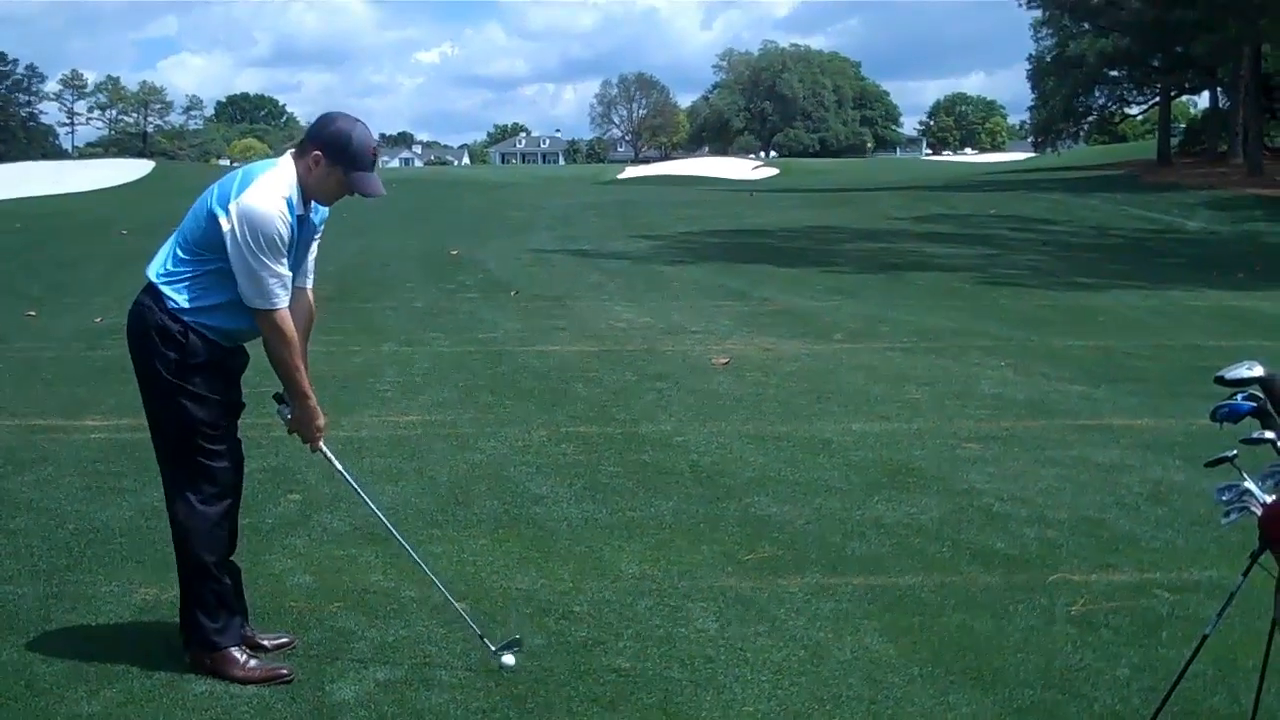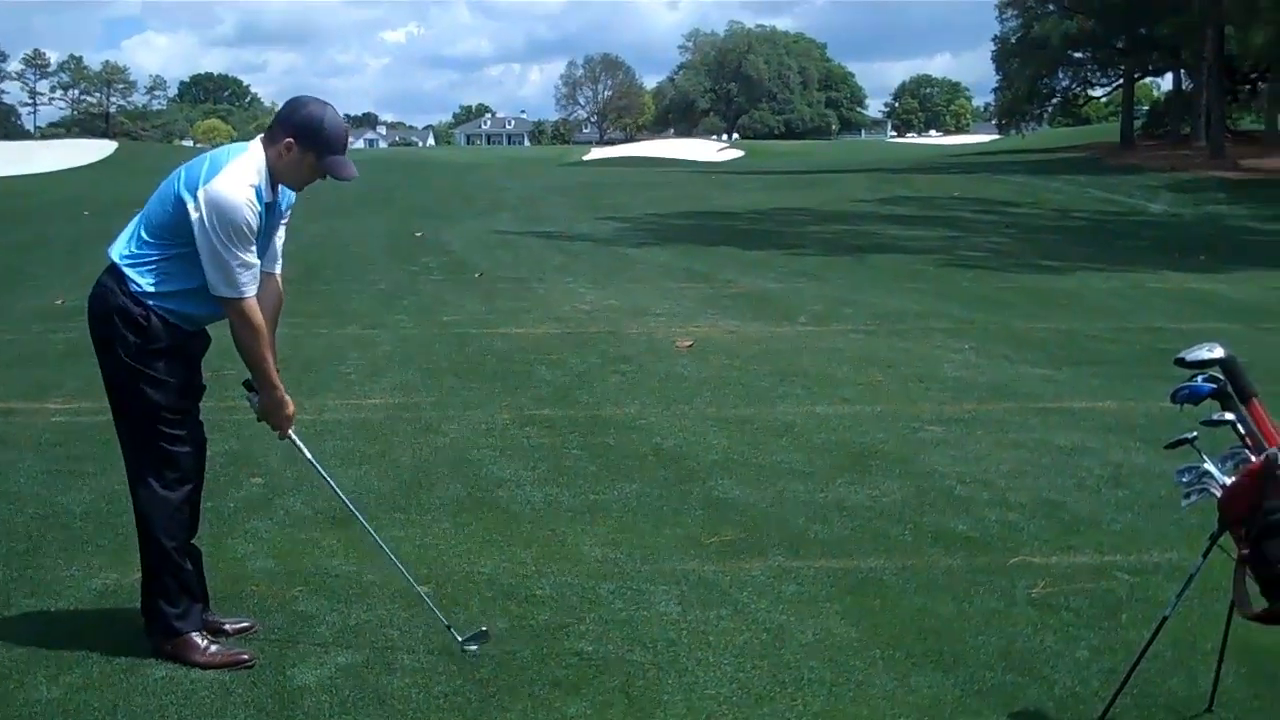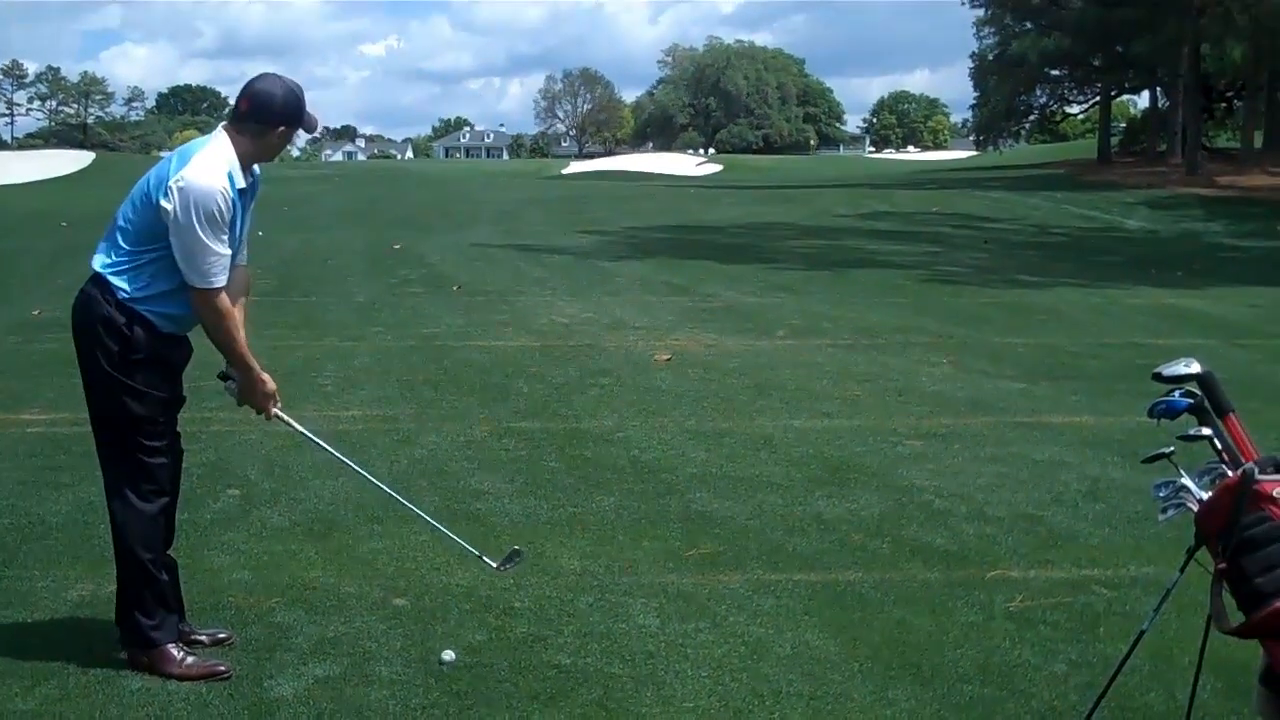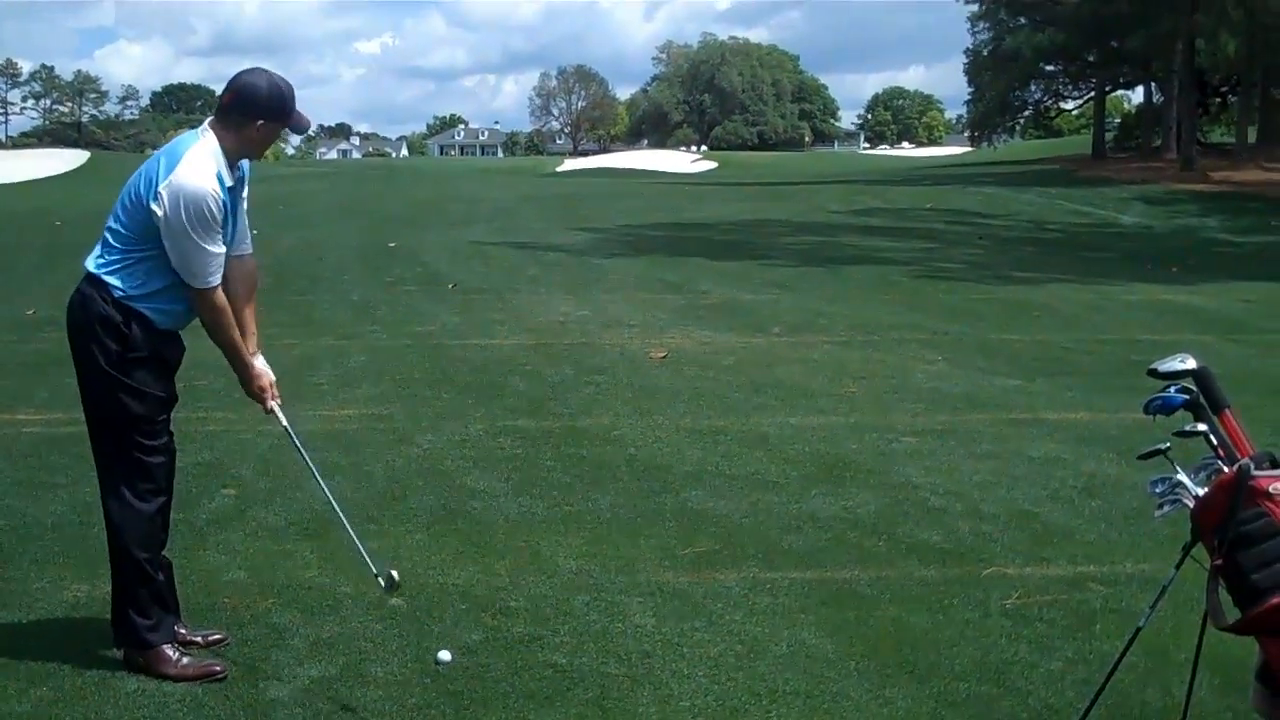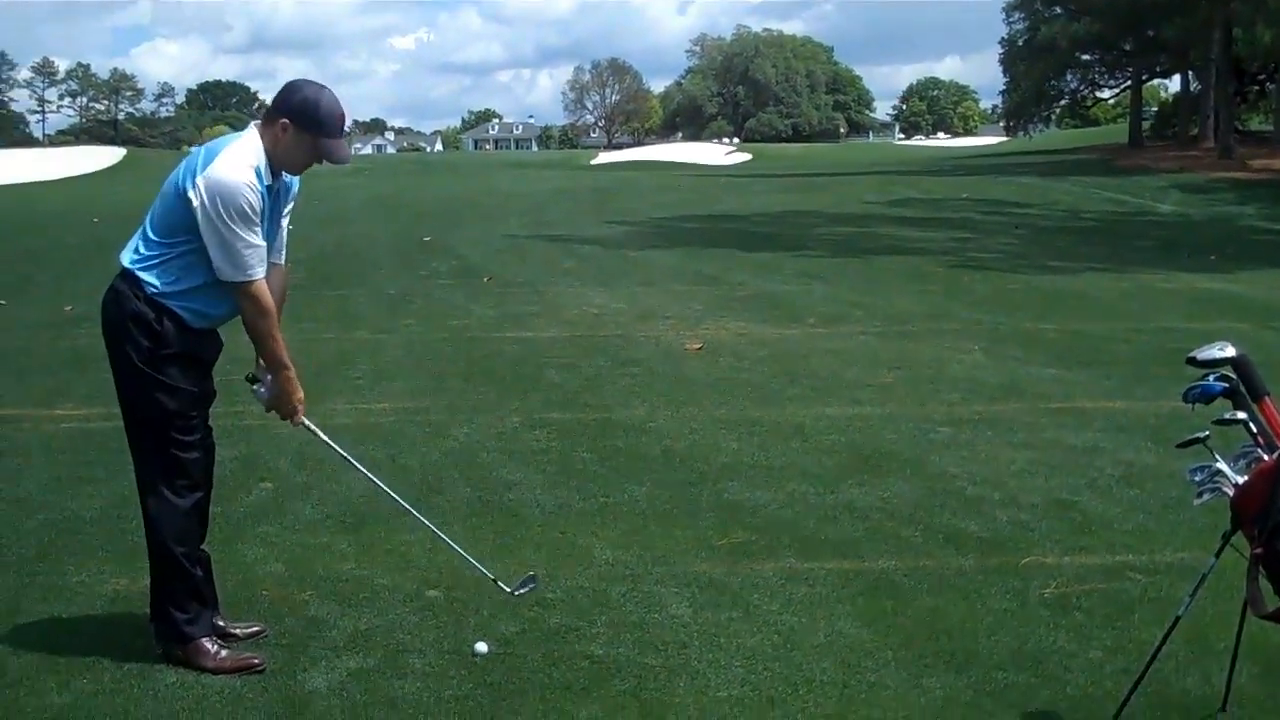
dt=0.4s
person 1, frame 1
left shoulder: (309, 202)
right shoulder: (261, 204)
left elbow: (300, 295)
right elbow: (272, 318)
left wrist: (300, 393)
right wrist: (305, 402)
left hip: (210, 336)
right hip: (173, 334)
left knee: (223, 478)
right knee: (204, 483)
left ankle: (225, 622)
right ankle: (212, 641)
person 1, frame 2
left shoulder: (274, 187)
right shoulder: (230, 192)
left elbow: (267, 283)
right elbow: (241, 308)
left wrist: (269, 380)
right wrist: (273, 391)
left hip: (170, 318)
right hip: (133, 317)
left knee: (185, 460)
right knee: (165, 467)
left ankle: (186, 605)
right ankle: (174, 626)
person 1, frame 3
left shoulder: (240, 173)
right shoulder: (203, 182)
left elbow: (235, 272)
right elbow: (208, 297)
left wrist: (244, 366)
right wrist: (251, 374)
left hip: (151, 327)
right hip: (118, 326)
left knee: (160, 473)
right knee: (141, 478)
left ankle: (163, 618)
right ankle: (150, 638)
person 1, frame 4
left shoulder: (230, 166)
right shoulder: (192, 183)
left elbow: (239, 261)
right elbow: (207, 294)
left wrist: (256, 354)
right wrist: (244, 368)
left hip: (145, 324)
right hip: (114, 325)
left knee: (153, 472)
right knee: (137, 477)
left ankle: (157, 619)
right ankle: (145, 639)
person 1, frame 5
left shoulder: (280, 177)
right shoulder: (229, 177)
left elbow: (273, 271)
right elbow: (249, 291)
left wrist: (271, 366)
right wrist: (284, 373)
left hip: (186, 323)
right hip: (148, 322)
left knee: (193, 468)
right knee: (174, 472)
left ankle: (196, 610)
right ankle: (183, 631)
